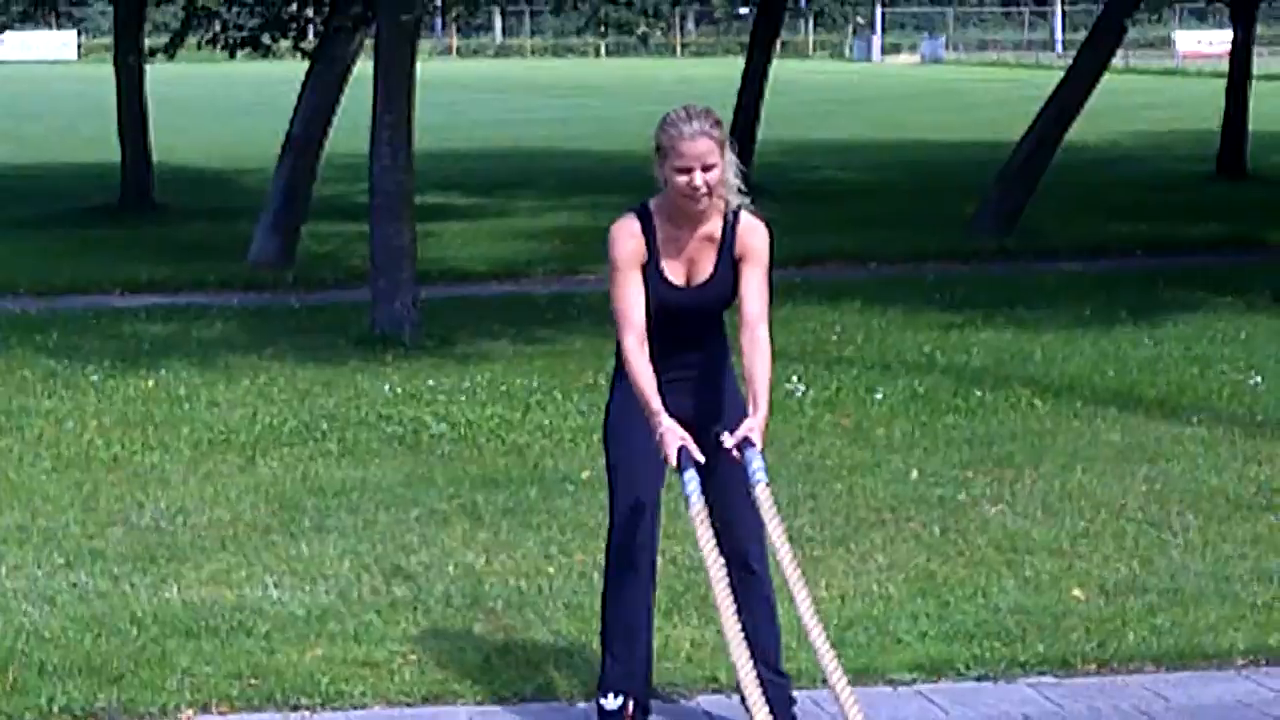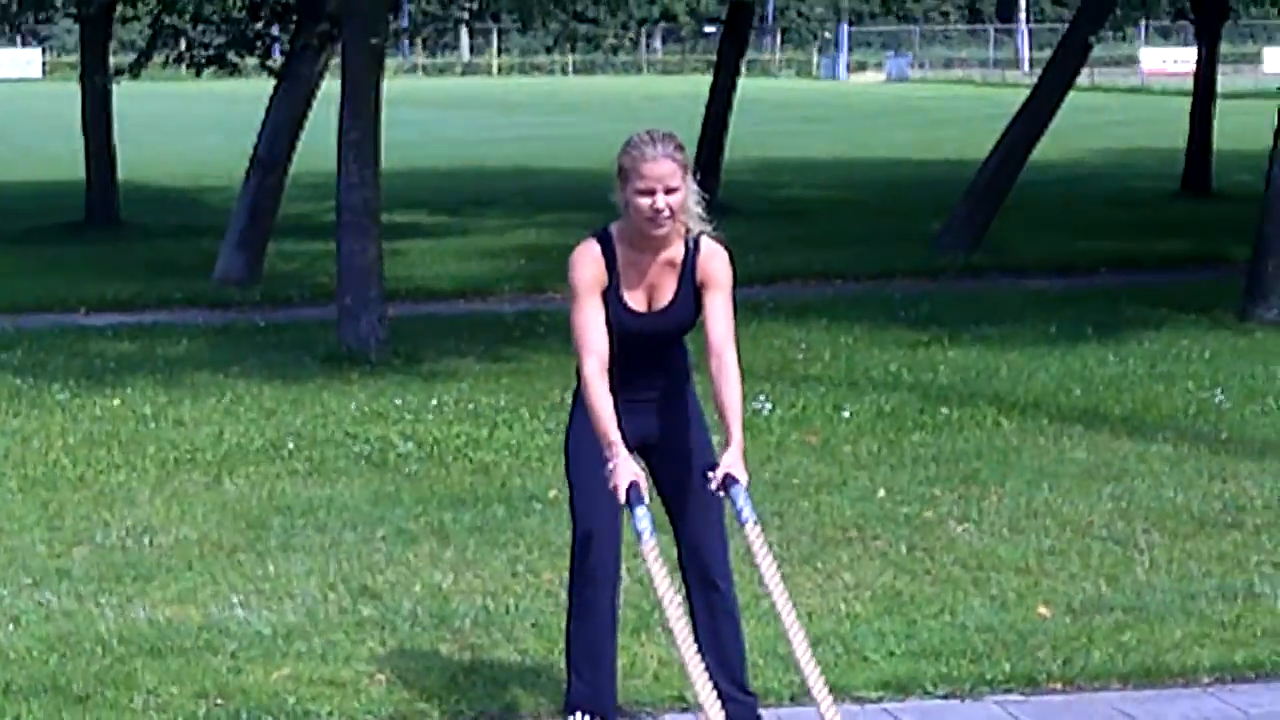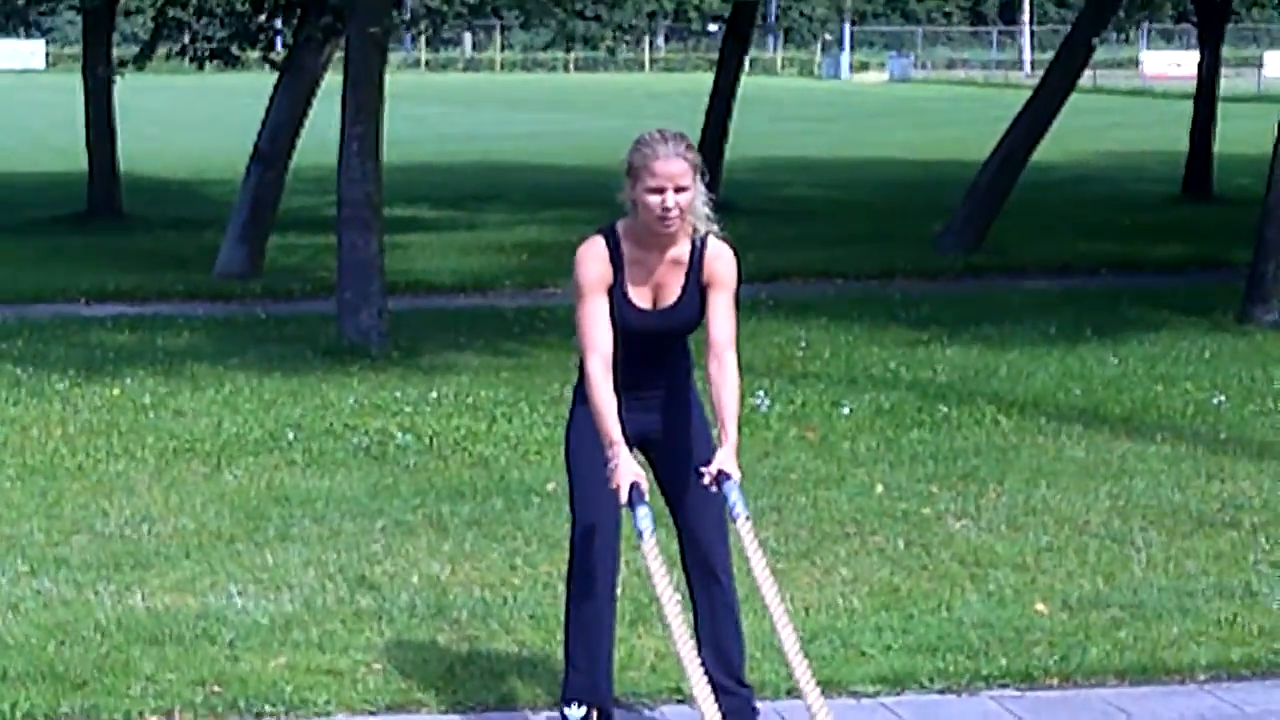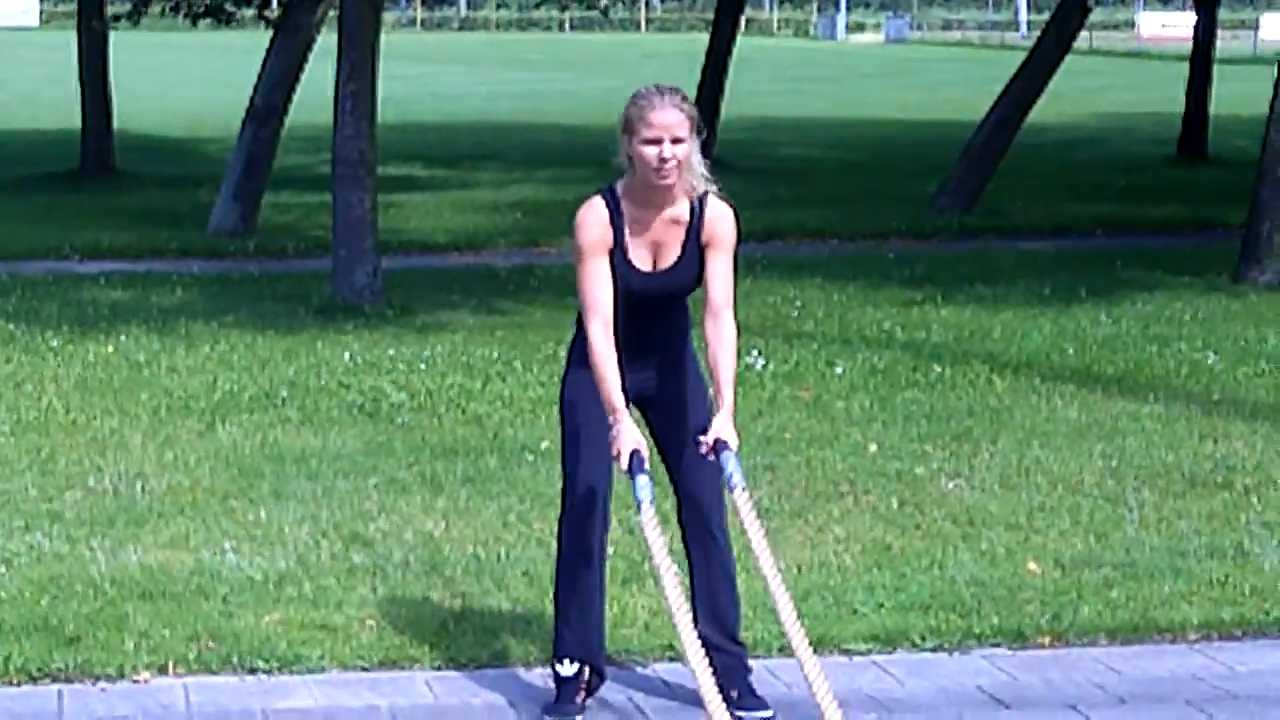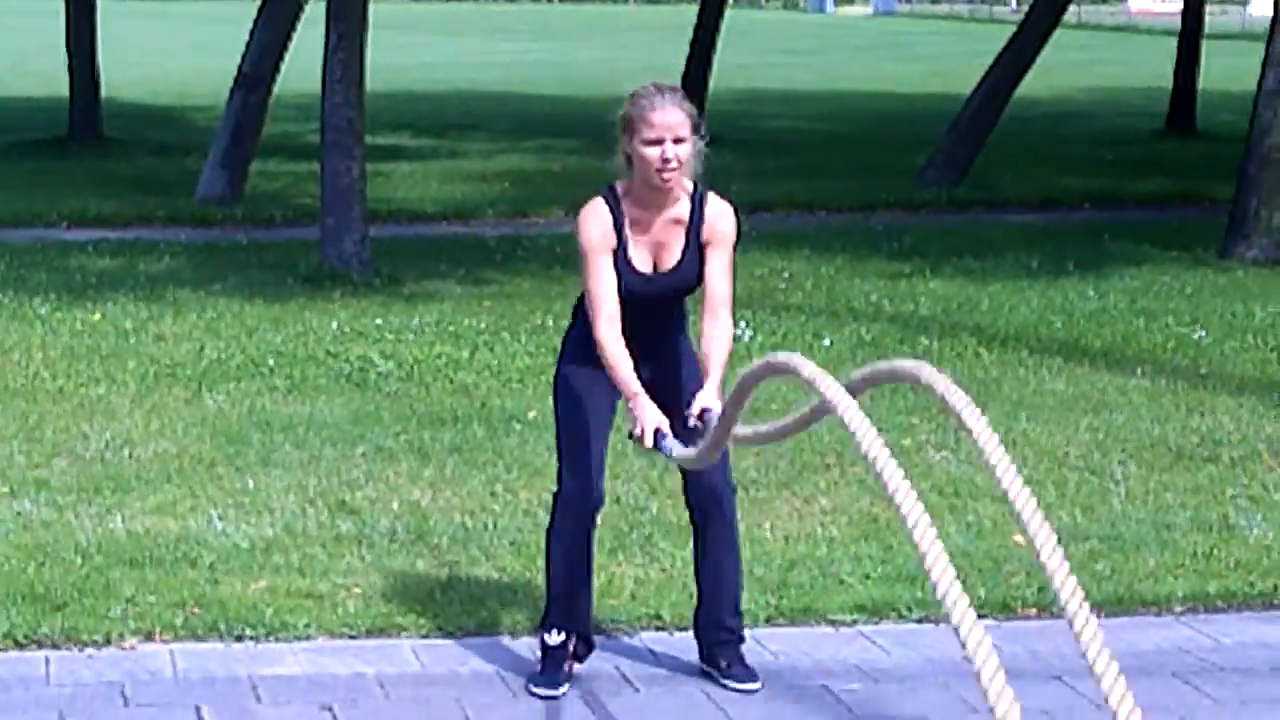
dt=0.5s
person 1, frame 1
left shoulder: (748, 231)
right shoulder: (631, 232)
left elbow: (755, 327)
right elbow: (632, 336)
left wrist: (757, 414)
right wrist: (662, 422)
left hip: (713, 387)
right hip: (642, 395)
left knee: (745, 541)
right knee: (631, 541)
person 1, frame 2
left shoulder: (708, 258)
right shoulder: (591, 259)
left elbow: (723, 353)
right elbow: (592, 365)
left wrist: (734, 444)
right wrist: (616, 452)
left hip: (674, 409)
right hip: (602, 416)
left knee: (709, 560)
right knee: (594, 561)
person 1, frame 3
left shoulder: (715, 256)
right shoulder: (597, 255)
left elbow: (722, 355)
right elbow: (597, 362)
left wrist: (728, 444)
right wrist: (618, 454)
left hip: (675, 403)
right hip: (605, 410)
left knee: (711, 554)
right knee: (594, 554)
person 1, frame 4
left shoulder: (713, 214)
right shoulder: (598, 215)
left elbow: (721, 314)
right elbow: (599, 321)
left wrist: (723, 404)
right wrist: (620, 419)
left hip: (673, 366)
right hip: (600, 368)
left knee: (705, 510)
right knee: (584, 509)
person 1, frame 5
left shoulder: (713, 215)
right shoulder: (599, 216)
left elbow: (718, 316)
right elbow: (603, 324)
left wrist: (711, 390)
right wrist: (637, 401)
left hip: (670, 357)
right hip: (594, 364)
left knee: (715, 493)
right knee: (578, 493)
left ankle: (721, 644)
right ankle: (561, 642)
